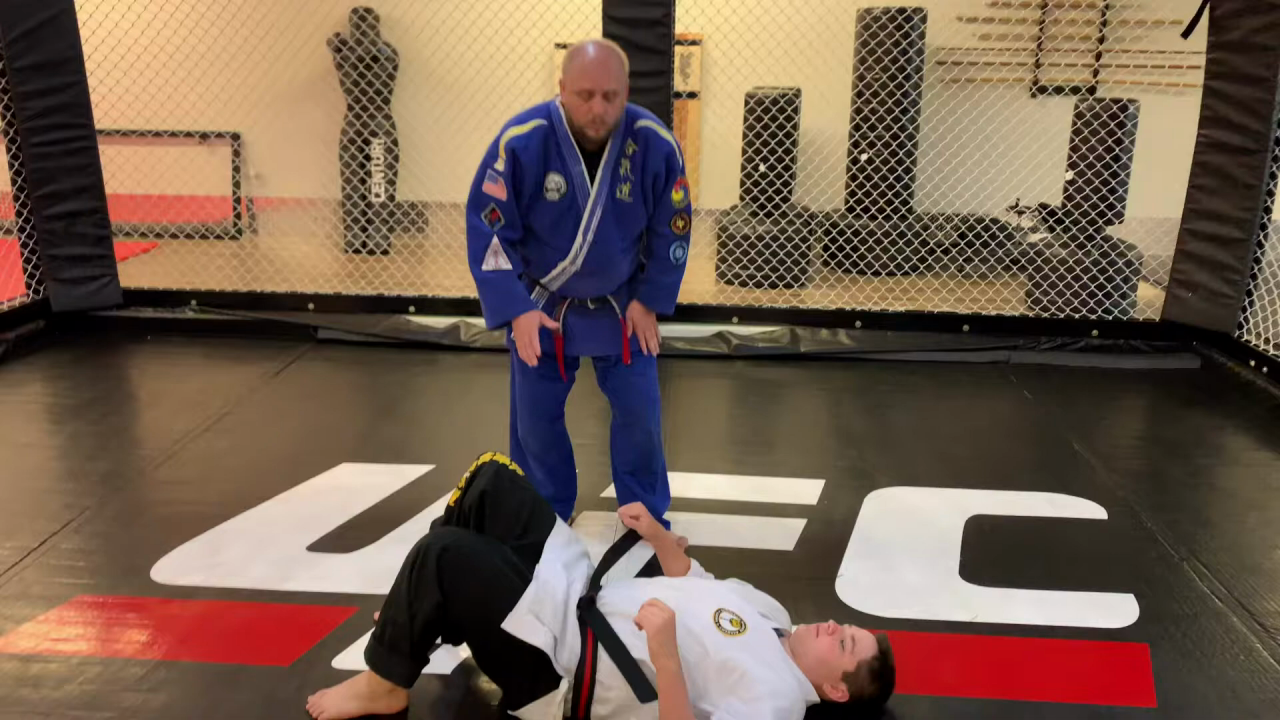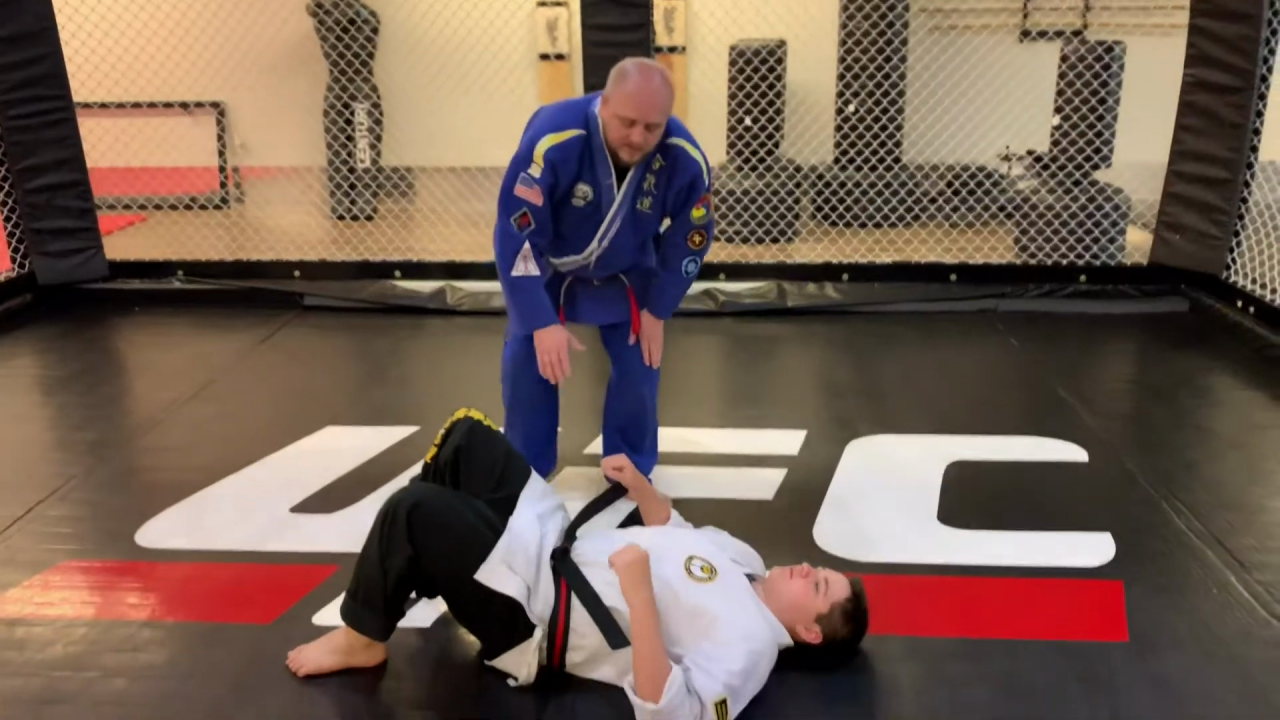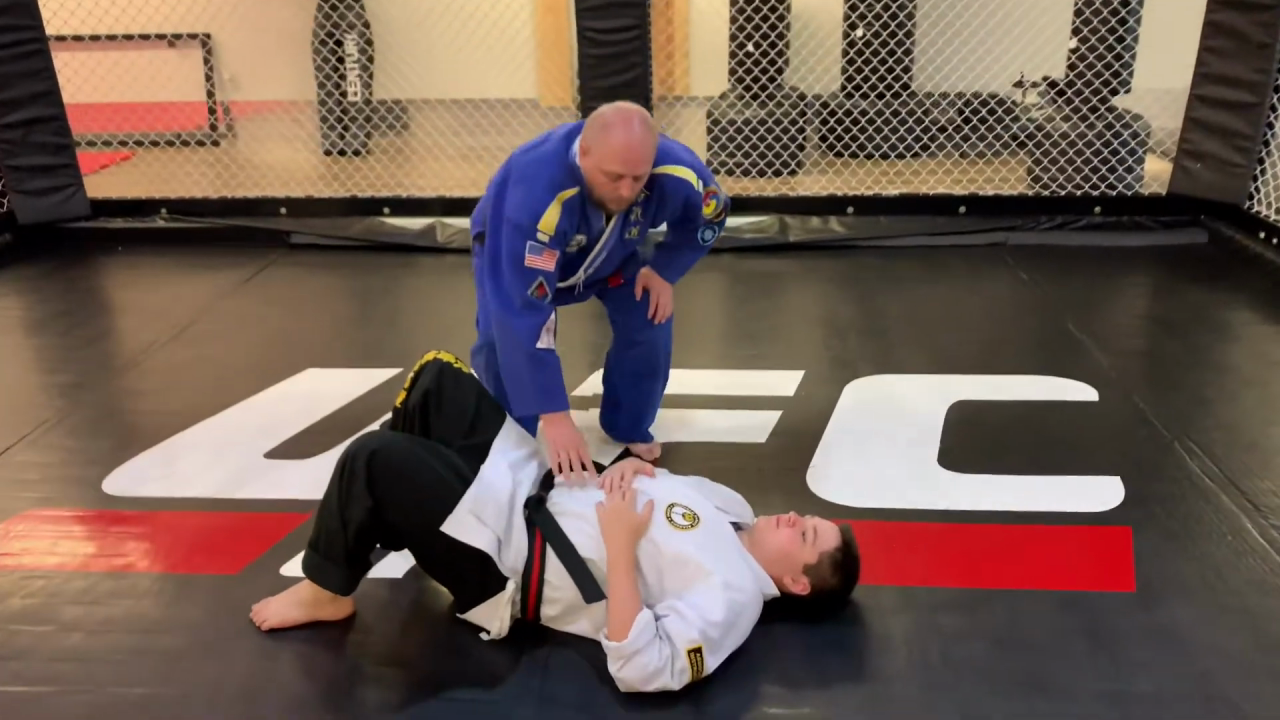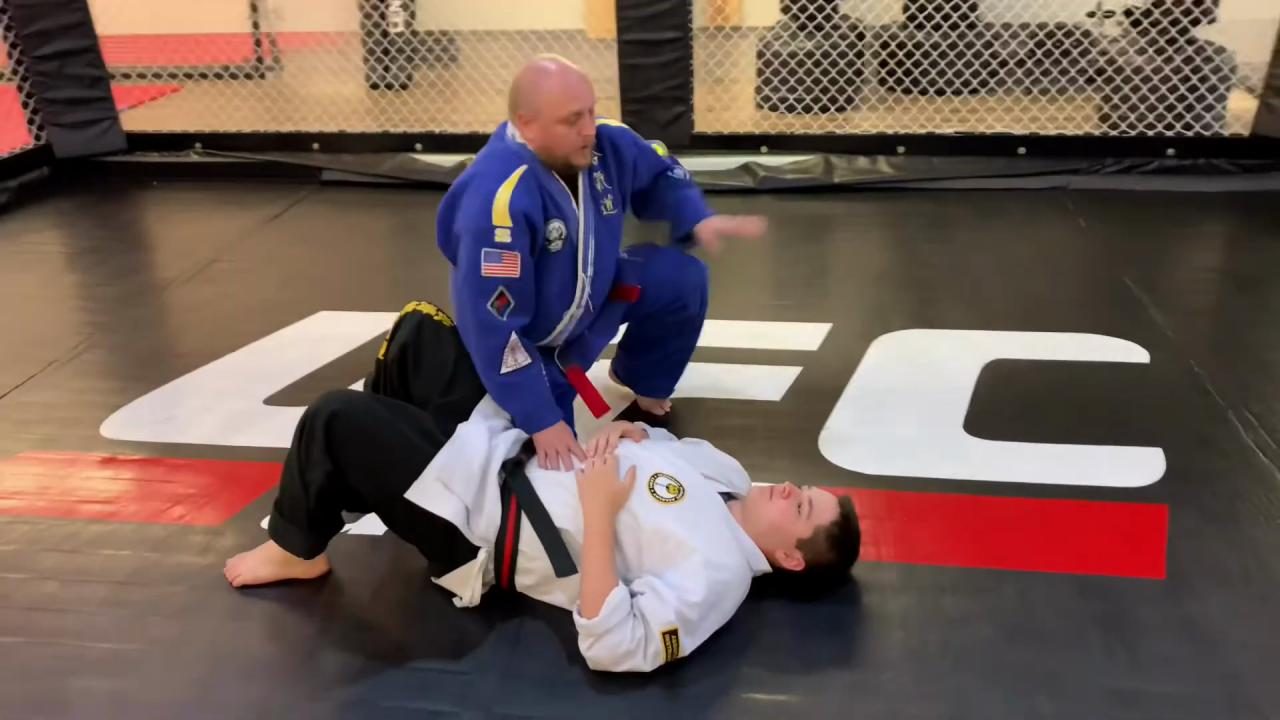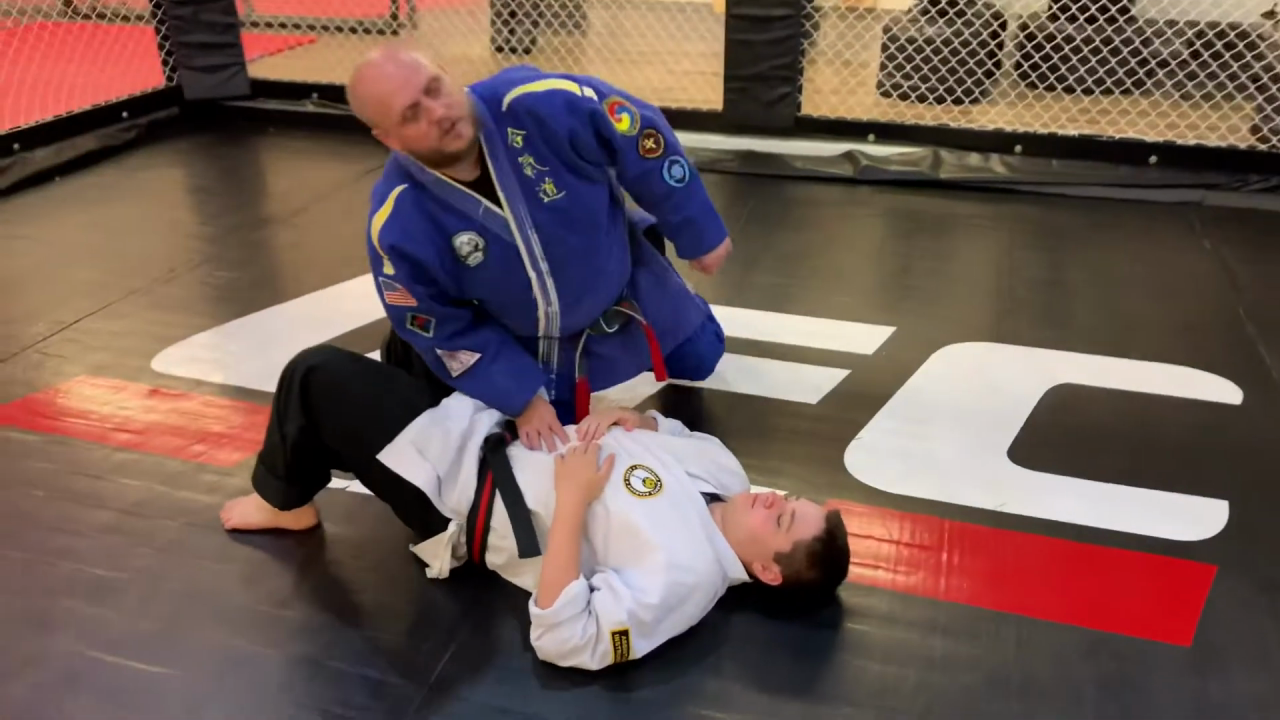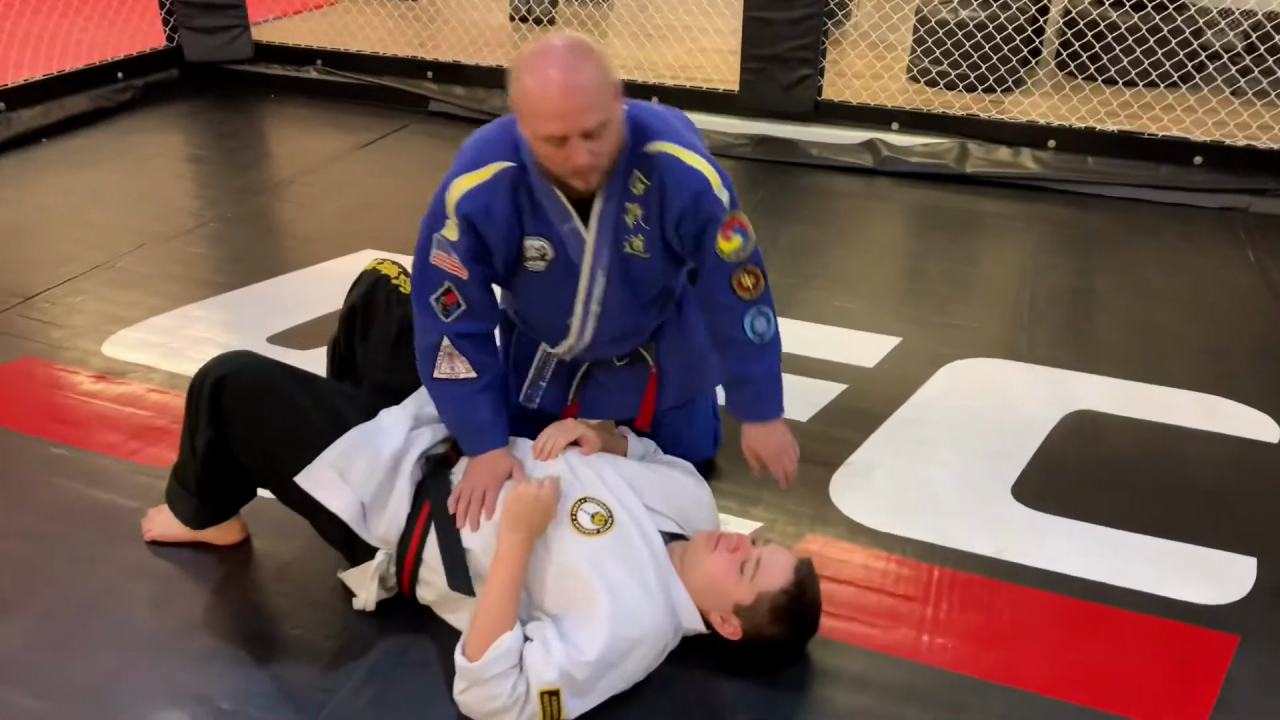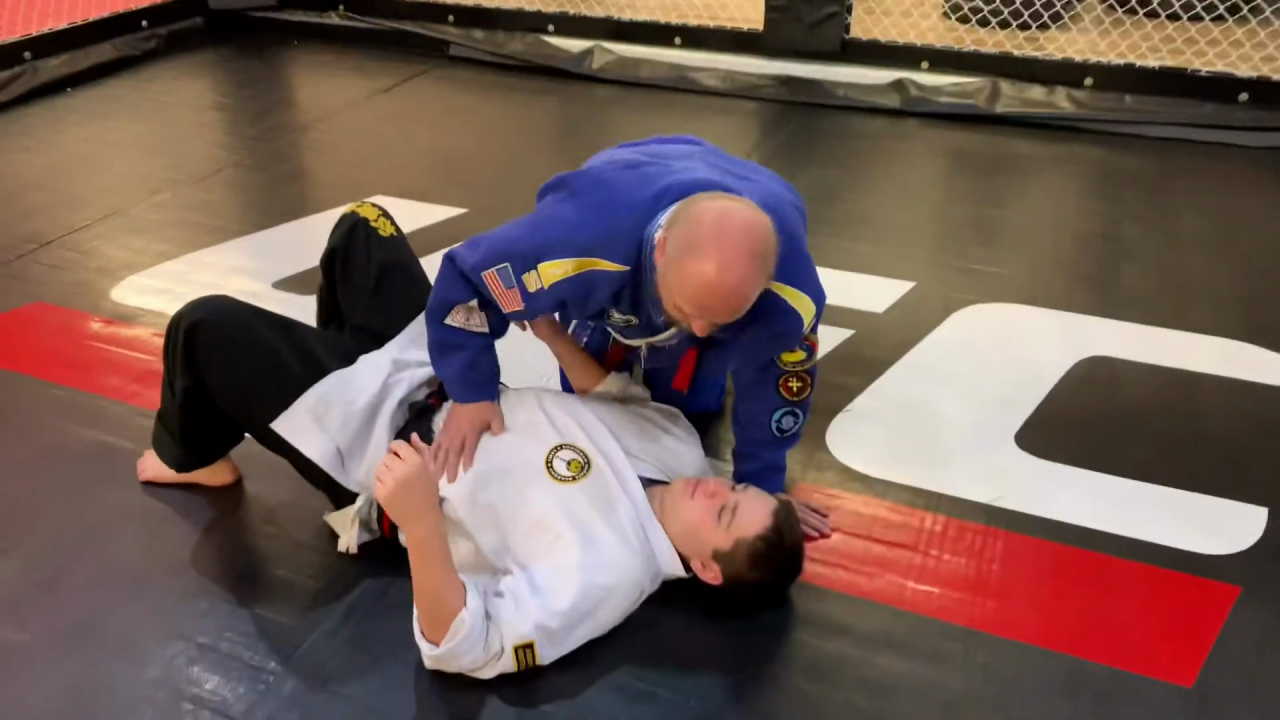
dt=0.7s
person 1, frame 1
right shoulder: (772, 616)
right elbow: (697, 585)
left wrist: (665, 653)
right wrist: (659, 536)
left hip: (555, 667)
right hip: (584, 594)
left knee: (442, 557)
right knee: (492, 478)
right ankle: (421, 615)
person 1, frame 2
left shoulder: (749, 644)
right shoulder: (745, 562)
right elbow: (676, 537)
left wrist: (640, 596)
right wrist: (641, 489)
left hip: (531, 617)
right hip: (558, 543)
left knee: (411, 513)
right knee: (468, 434)
left ankle: (361, 640)
right ankle: (403, 570)
person 1, frame 3
left shoulder: (732, 597)
right shoulder: (733, 510)
left elbow: (640, 668)
left wrist: (619, 543)
right wrist: (632, 467)
left hip: (503, 560)
right hip: (533, 488)
left knee: (372, 460)
right knee: (439, 376)
left ankle: (326, 591)
right ankle: (383, 515)
person 1, frame 4
left shoulder: (716, 573)
right shoulder: (729, 477)
left elbow: (611, 647)
right elbow: (664, 445)
left wrist: (597, 511)
right wrist: (626, 431)
left hip: (477, 523)
right hip: (511, 446)
left knee: (334, 419)
right knee: (420, 328)
left ankle: (296, 551)
right ankle: (359, 473)
person 1, frame 5
left shoulder: (684, 575)
right shoulder: (724, 473)
left elbow: (563, 640)
right elbow: (670, 433)
left wrist: (571, 499)
right wrist: (630, 419)
left hip: (462, 490)
right hip: (506, 426)
left knee: (316, 375)
left ankle: (283, 503)
right ankle: (396, 399)
person 1, frame 6
left shoulder: (631, 624)
right shoulder: (690, 492)
right elbow: (637, 448)
left wrist: (517, 535)
right wrist: (596, 434)
left hip: (399, 513)
right hip: (455, 440)
left knee: (228, 381)
right knee: (381, 284)
left ankle: (203, 512)
right ankle: (352, 416)
person 1, frame 7
left shoulder: (606, 572)
right shoulder: (678, 448)
left elbow: (458, 646)
right elbow: (614, 399)
left wrist: (417, 520)
right wrist: (551, 330)
left hip: (380, 448)
right hip: (442, 385)
left knee: (205, 328)
right knee: (363, 225)
left ankle: (194, 458)
right ankle: (337, 360)
person 2, frame 1
left shoulder: (654, 143)
right shoulder: (521, 142)
left elbow: (672, 230)
right elbow: (486, 231)
left wrist: (650, 301)
right wrist: (516, 309)
left hip: (621, 305)
right hip: (541, 306)
left knee: (639, 410)
right knee: (536, 416)
left ankle: (647, 518)
person 2, frame 2
left shoulder: (685, 160)
right shoulder: (553, 139)
left elbow: (689, 241)
right elbow: (515, 234)
left wrist: (656, 310)
right wrist: (541, 322)
left hip: (626, 277)
right hip: (548, 271)
left knee: (638, 372)
right knee: (527, 366)
person 2, frame 3
left shoulder: (673, 173)
right shoulder: (536, 191)
left elbow: (711, 210)
right elbow: (525, 311)
left wrist: (665, 270)
right wrist: (553, 414)
right hip: (510, 247)
left knee: (648, 317)
right knee: (500, 337)
left ankle: (629, 428)
person 2, frame 4
left shoulder: (606, 143)
right shoulder: (497, 202)
left elbow: (658, 174)
right elbow: (492, 325)
left wrist: (698, 220)
right wrist: (541, 423)
right hip: (521, 341)
left knee: (685, 280)
right knee: (553, 453)
left ankle: (643, 379)
person 2, frame 5
left shoulder: (538, 104)
right shoulder: (397, 220)
left elbow: (643, 140)
right elbow: (446, 331)
left wrist: (700, 234)
right wrist: (522, 399)
left hip: (624, 282)
left knee: (698, 360)
right knee: (548, 451)
person 2, frame 6
left shoulder: (678, 167)
right shoulder: (477, 191)
left elbow: (737, 286)
right elbow: (453, 321)
left wrist: (763, 414)
right wrist: (485, 445)
left hip: (654, 344)
right hip: (542, 356)
left knee: (689, 459)
right knee: (525, 471)
person 2, frame 7
left shoulder: (788, 289)
right shoulder: (578, 241)
left elbow: (775, 388)
right elbow: (463, 283)
left wrist: (759, 491)
right wrist: (472, 395)
left knee: (693, 413)
